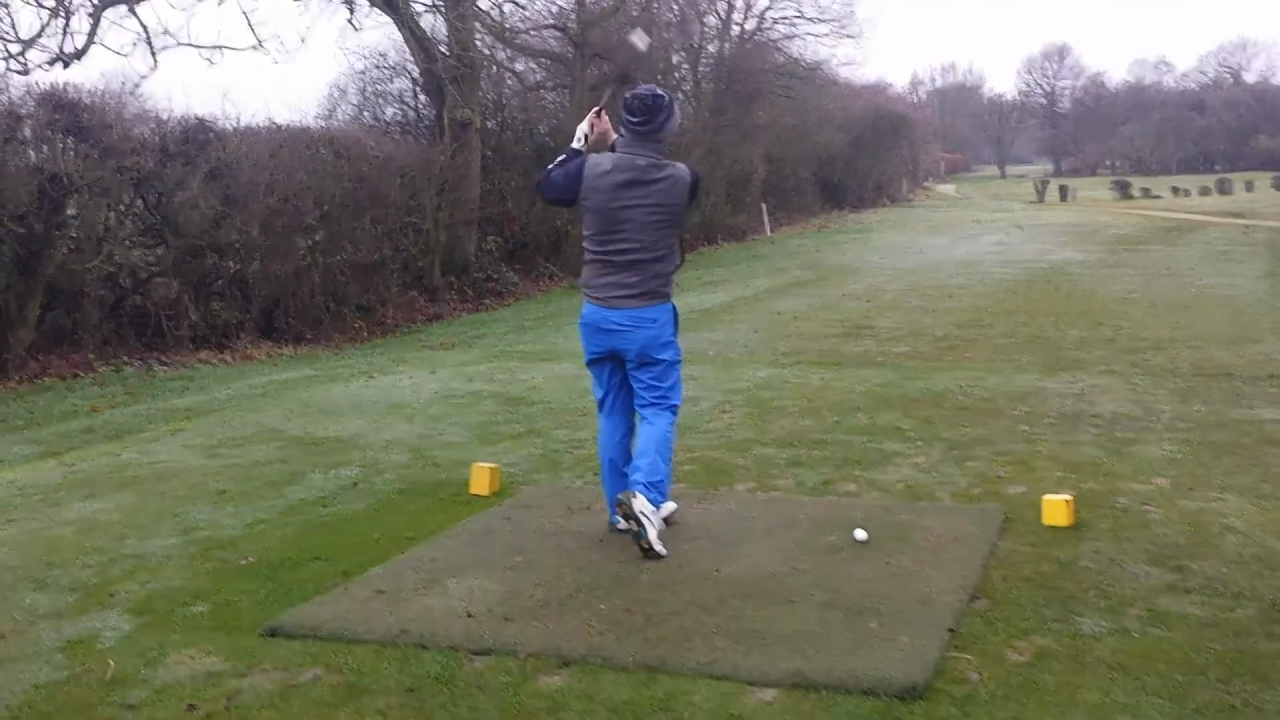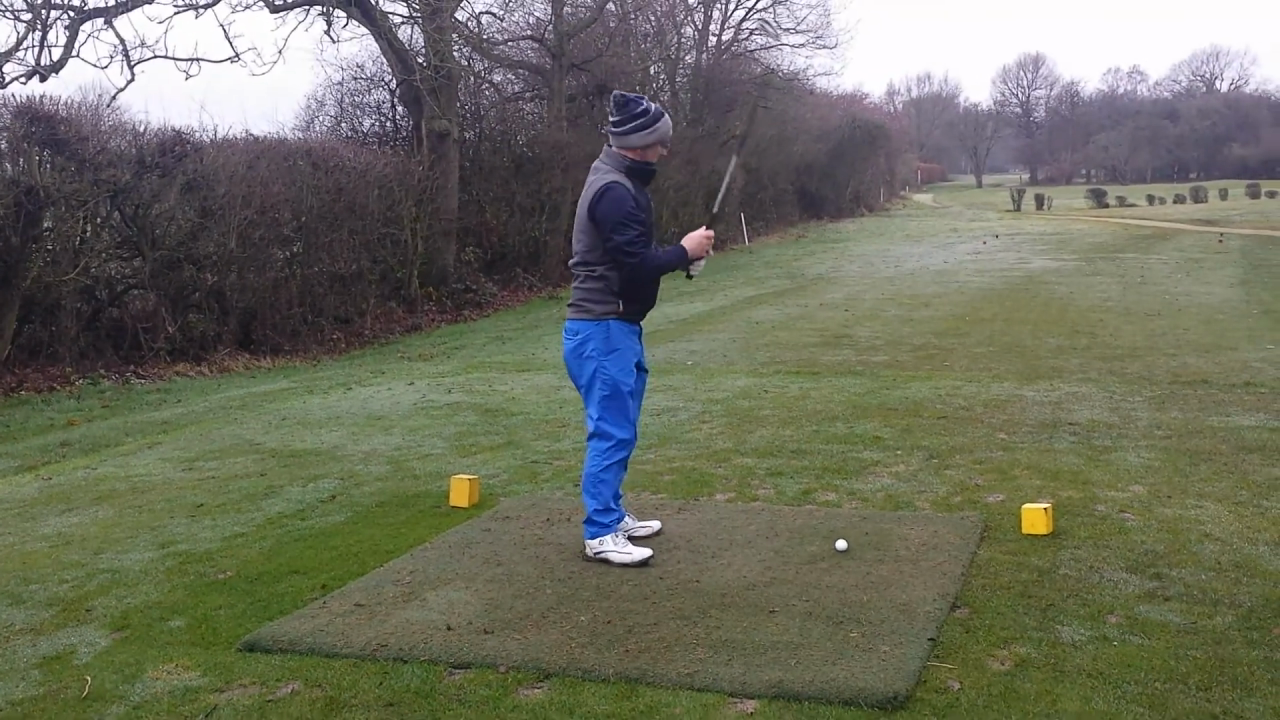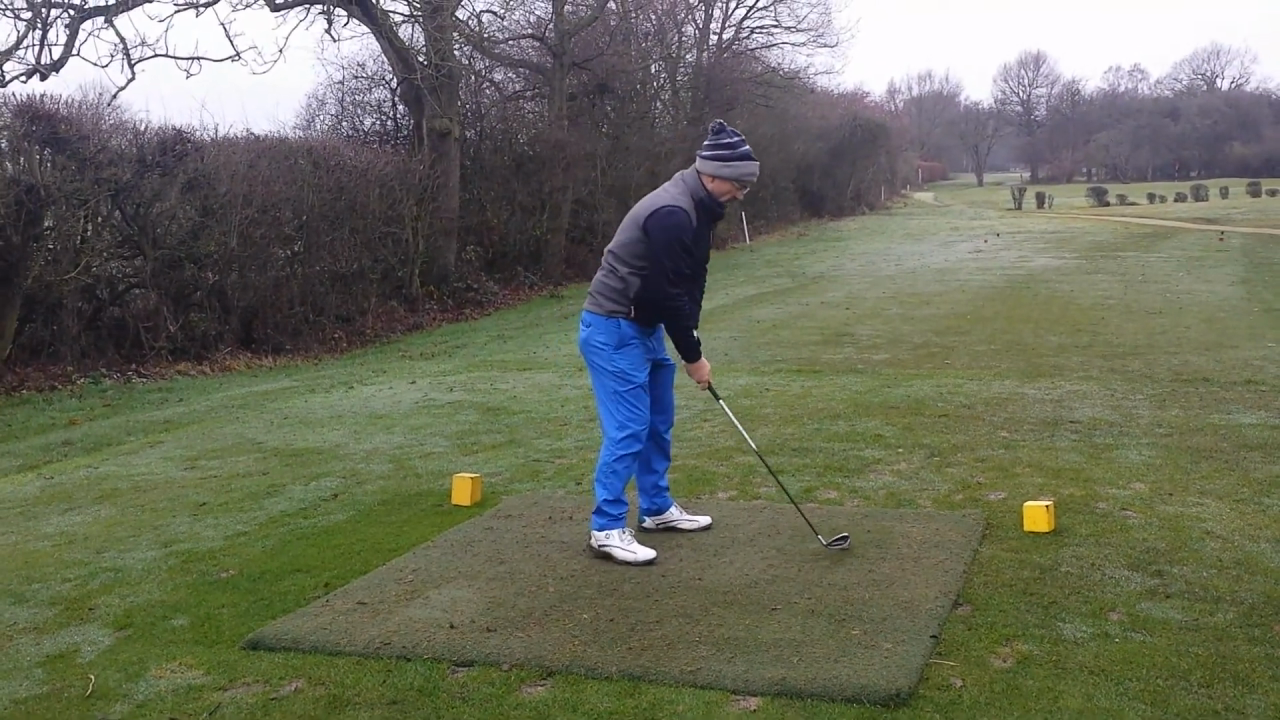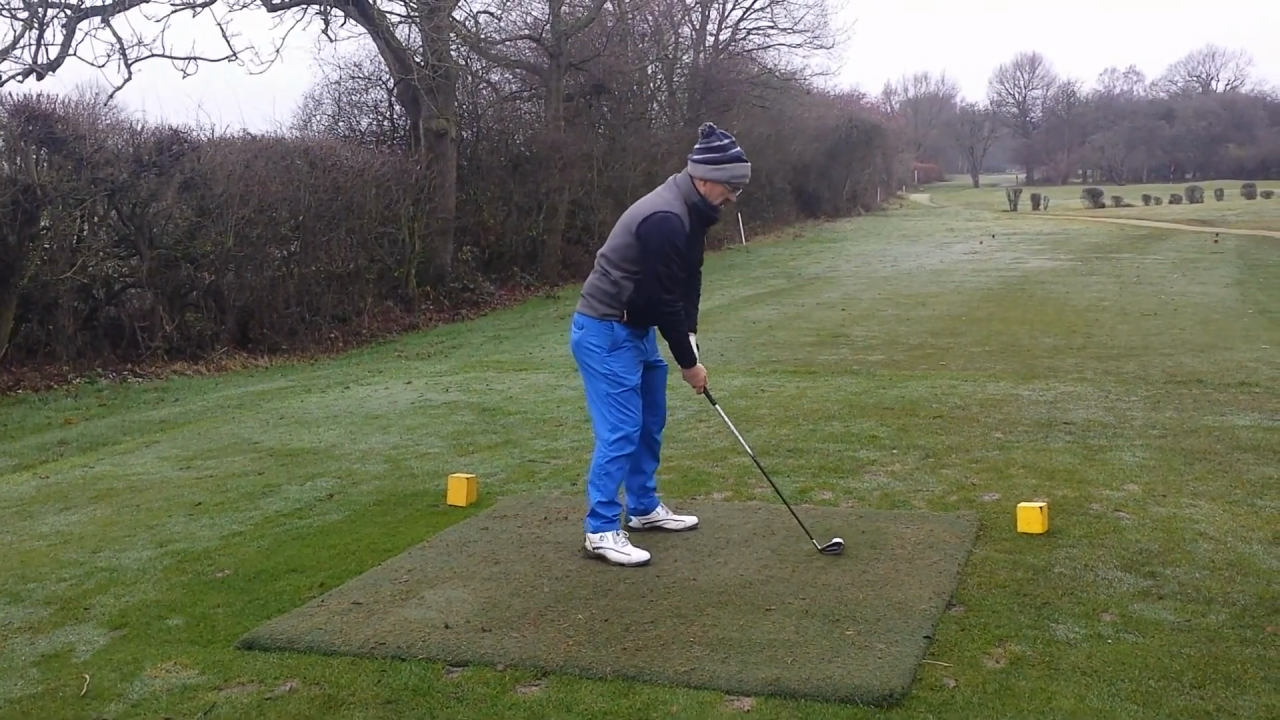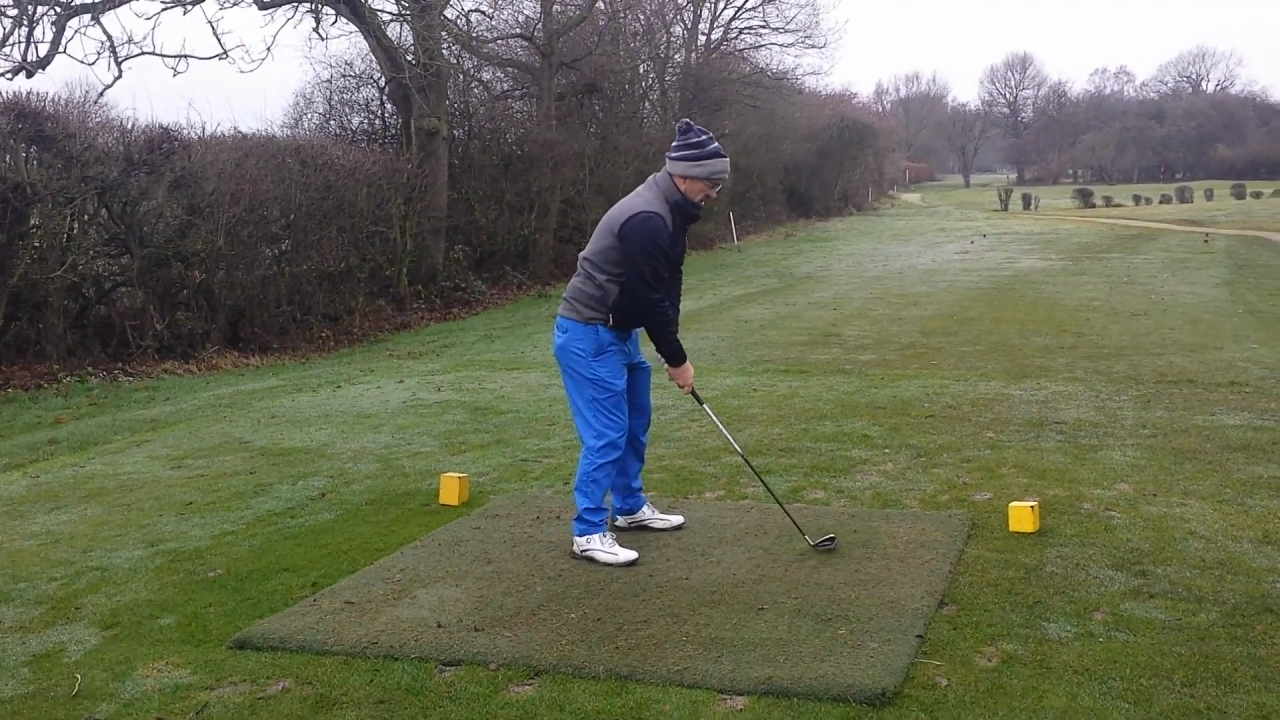
dt=1s
person 1, frame 1
left shoulder: (591, 170)
right shoulder: (683, 180)
left elbow: (546, 188)
left wrist: (582, 140)
right wrist: (611, 141)
left hip: (598, 314)
right hip: (649, 315)
left knee: (613, 411)
right knee: (658, 409)
left ankle: (621, 508)
right ankle: (646, 495)
person 1, frame 2
left shoulder: (614, 181)
right shoulder: (614, 191)
left elbow: (631, 254)
right elbow: (636, 265)
left wrist: (680, 251)
right wrist: (685, 251)
left hip: (613, 324)
right hip: (602, 328)
left knee: (618, 425)
right knee: (612, 431)
left ankle: (610, 515)
right ankle: (600, 535)
person 1, frame 3
left shoulder: (695, 207)
right shoulder: (671, 214)
left elbow: (690, 281)
right elbow: (669, 292)
left wrist: (692, 337)
right wrist: (692, 356)
left hip: (644, 324)
right hip: (613, 328)
left knee: (658, 422)
right knee: (628, 427)
left ankle: (656, 508)
right ankle: (607, 528)
person 1, frame 4
left shoulder: (689, 209)
right shoulder: (664, 219)
left elbow: (687, 279)
right elbow: (663, 297)
left wrist: (690, 336)
right wrist: (688, 362)
left hip: (636, 326)
right hip: (605, 330)
left knee: (650, 421)
right knee: (621, 429)
left ankle: (644, 507)
right ankle: (602, 529)
person 1, frame 5
left shoulder: (669, 209)
right shoulder: (647, 220)
left elbow: (666, 286)
right elbow: (651, 299)
left wrist: (672, 345)
right wrist: (677, 360)
left hip: (617, 329)
right hip: (589, 333)
left knee: (635, 422)
right knee: (606, 433)
left ankle: (630, 507)
right ankle: (588, 532)
